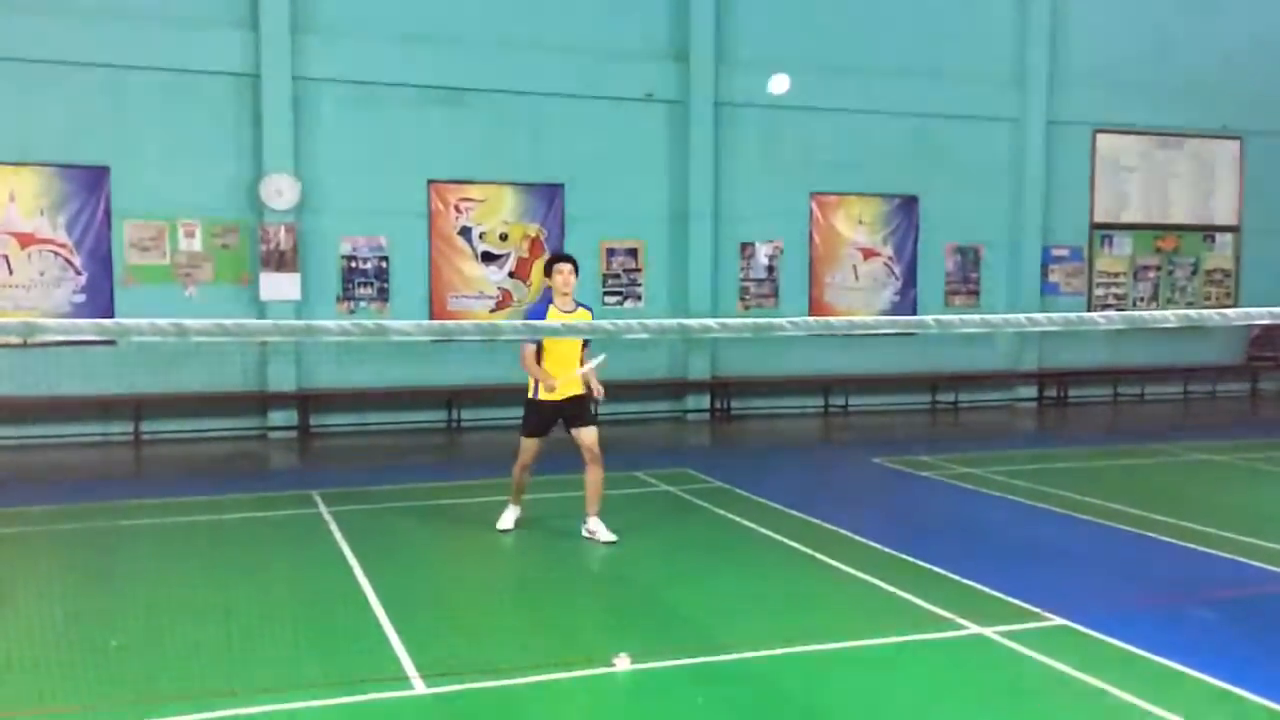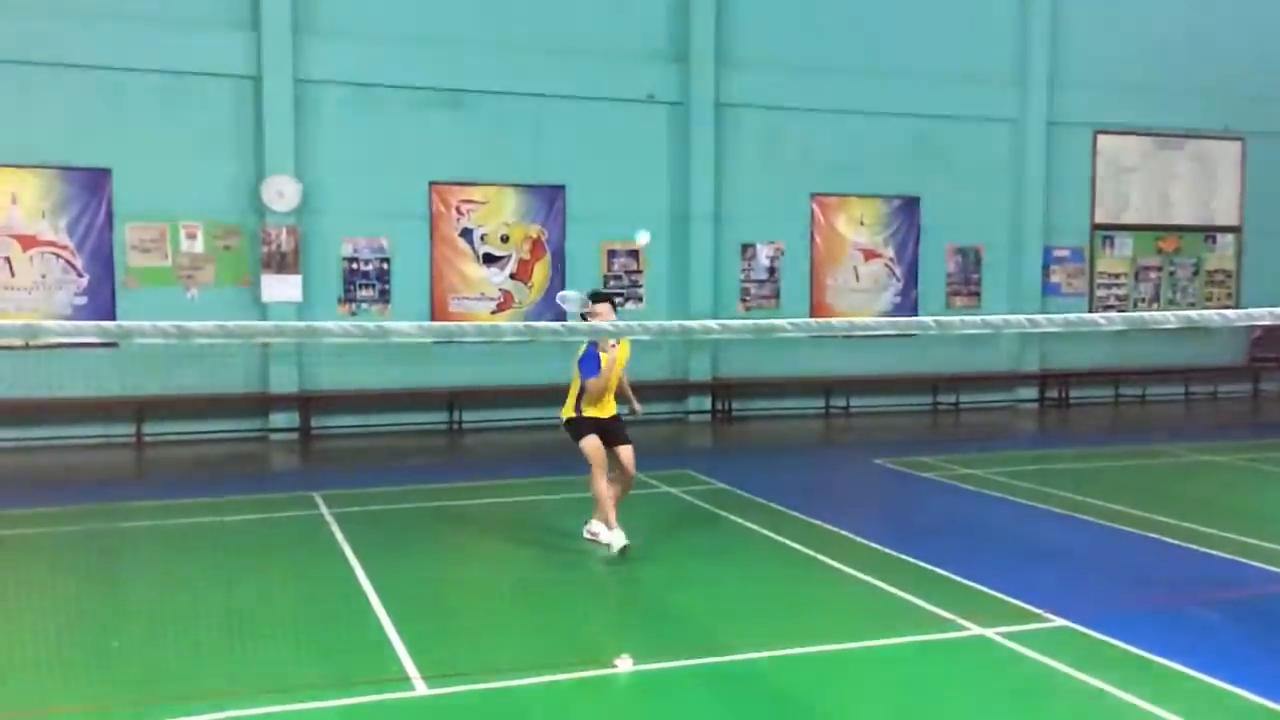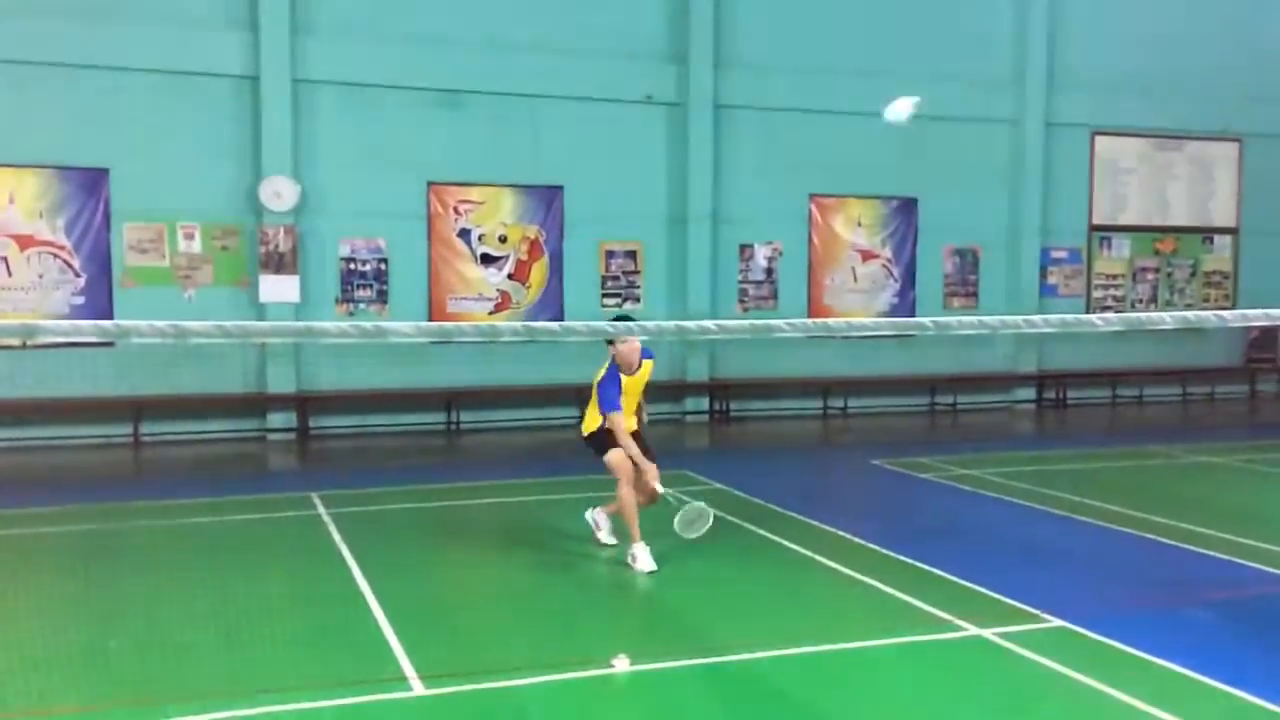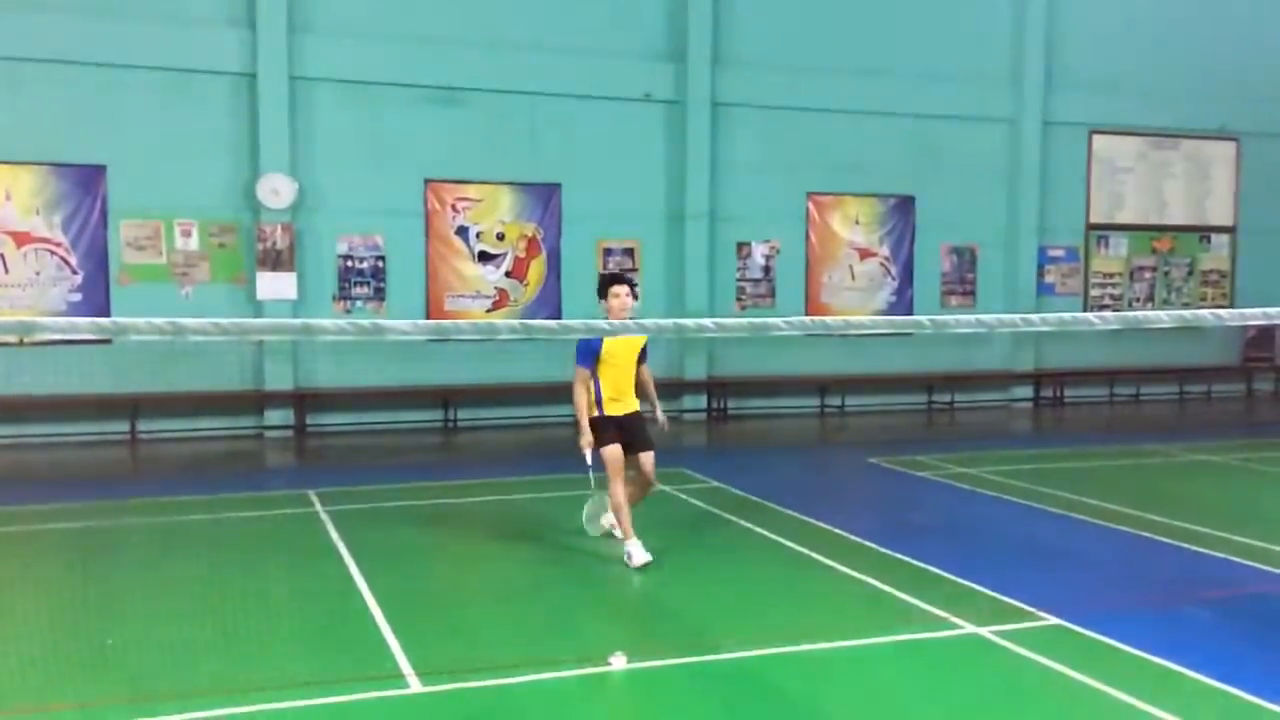
dt=0.3s
person 1, frame 1
left shoulder: (586, 314)
right shoulder: (538, 313)
right elbow: (526, 358)
left wrist: (593, 381)
right wrist: (546, 379)
left hip: (576, 395)
right hip: (543, 397)
left knee: (593, 453)
right knee: (526, 459)
left ankle: (591, 521)
right ankle: (514, 505)
person 1, frame 2
left shoulder: (624, 341)
right shoulder: (589, 353)
right elbow: (594, 394)
left wrist: (632, 400)
right wrist: (609, 364)
left hip: (608, 414)
right hip: (580, 415)
left knee: (628, 471)
right knee: (600, 460)
left ankle: (596, 524)
right ankle: (614, 531)
person 1, frame 3
left shoulder: (648, 359)
right shoulder: (609, 382)
right elbow: (618, 431)
right wrist: (643, 465)
left hip: (629, 428)
right hip: (601, 430)
left knee: (652, 490)
right knee: (626, 475)
left ankle: (600, 515)
right ankle: (637, 548)
person 1, frame 4
left shoulder: (642, 332)
right shoulder: (592, 340)
right elbow: (580, 384)
left wrist: (656, 406)
right wrist: (584, 429)
left hip: (630, 411)
right hip: (600, 413)
left knee: (648, 476)
right knee: (616, 468)
left ankle: (614, 514)
right ankle: (631, 543)
